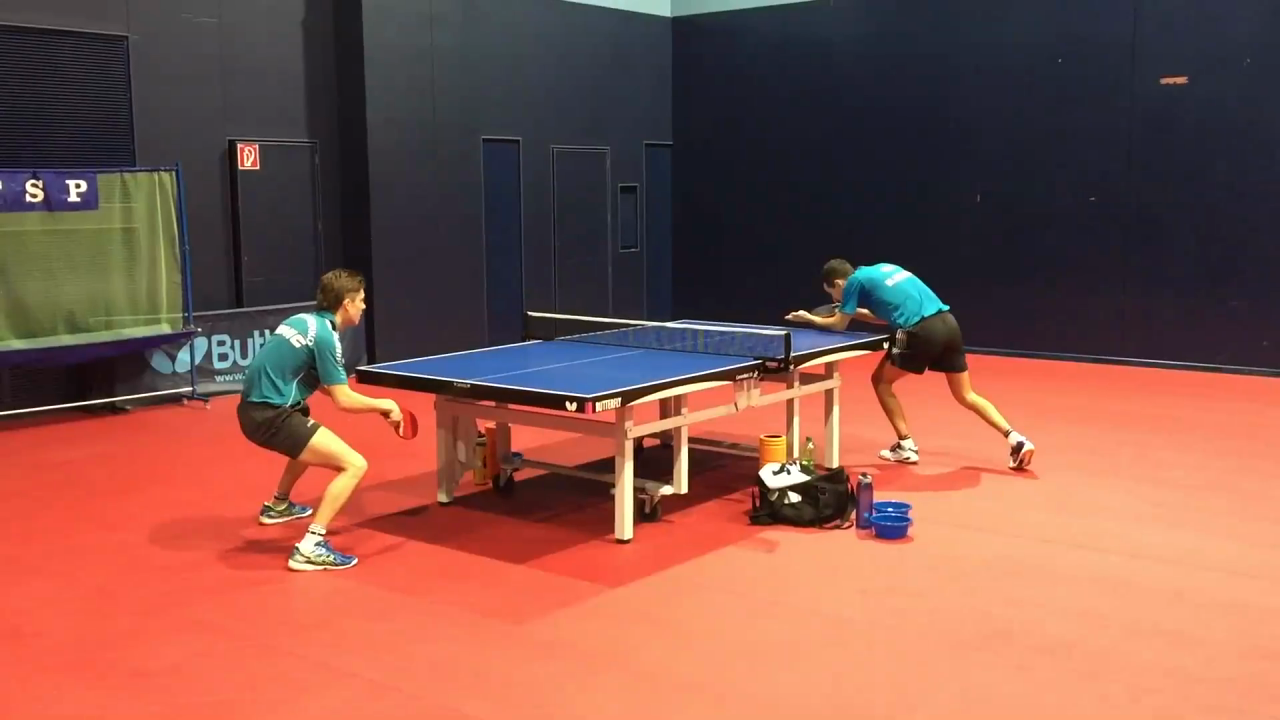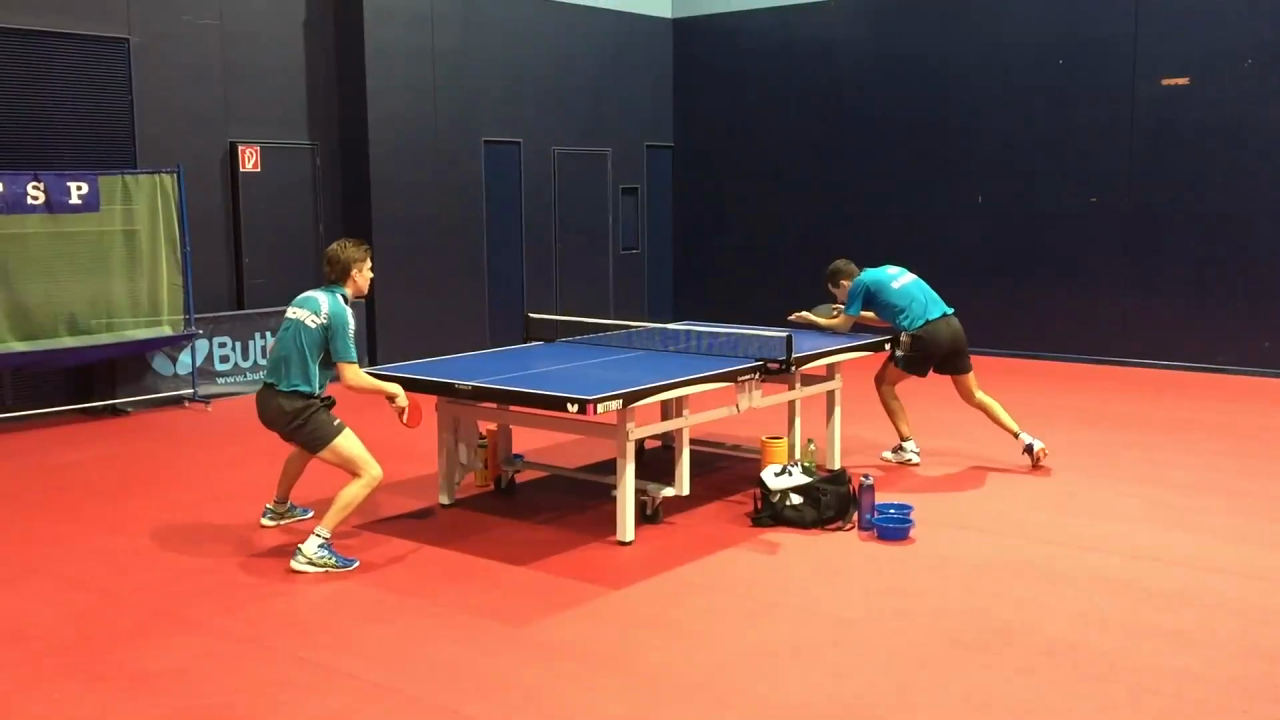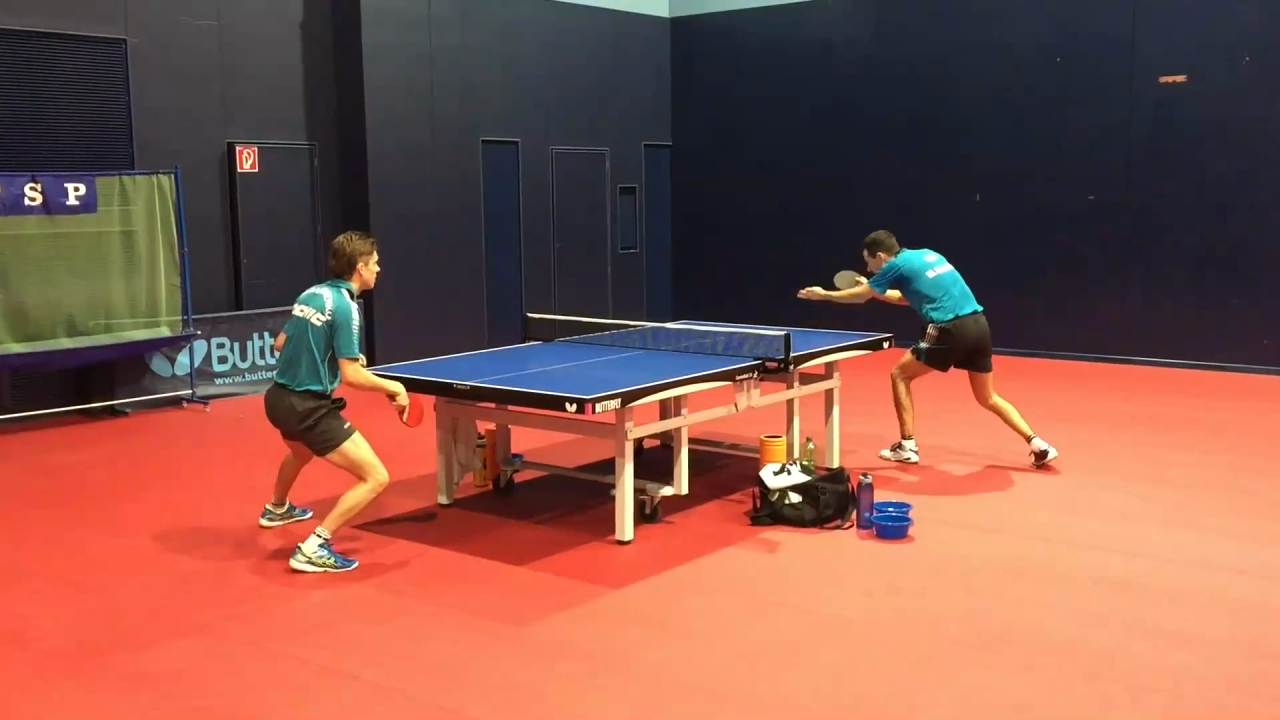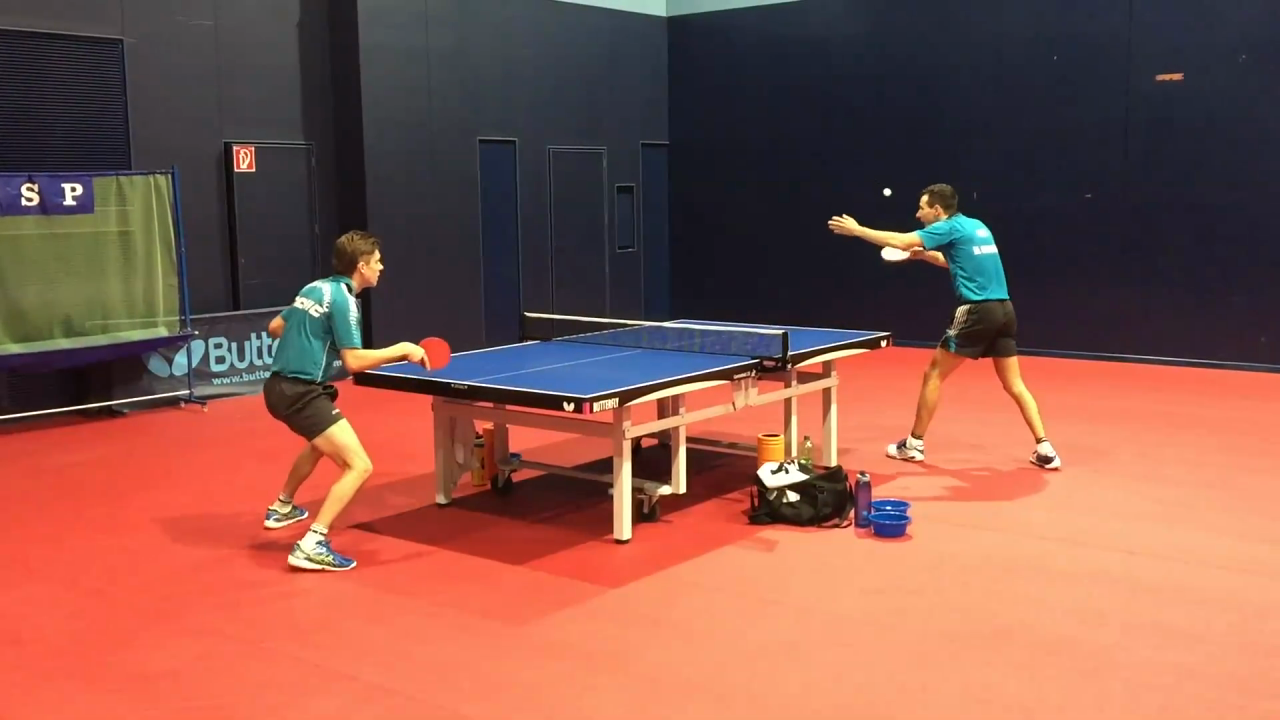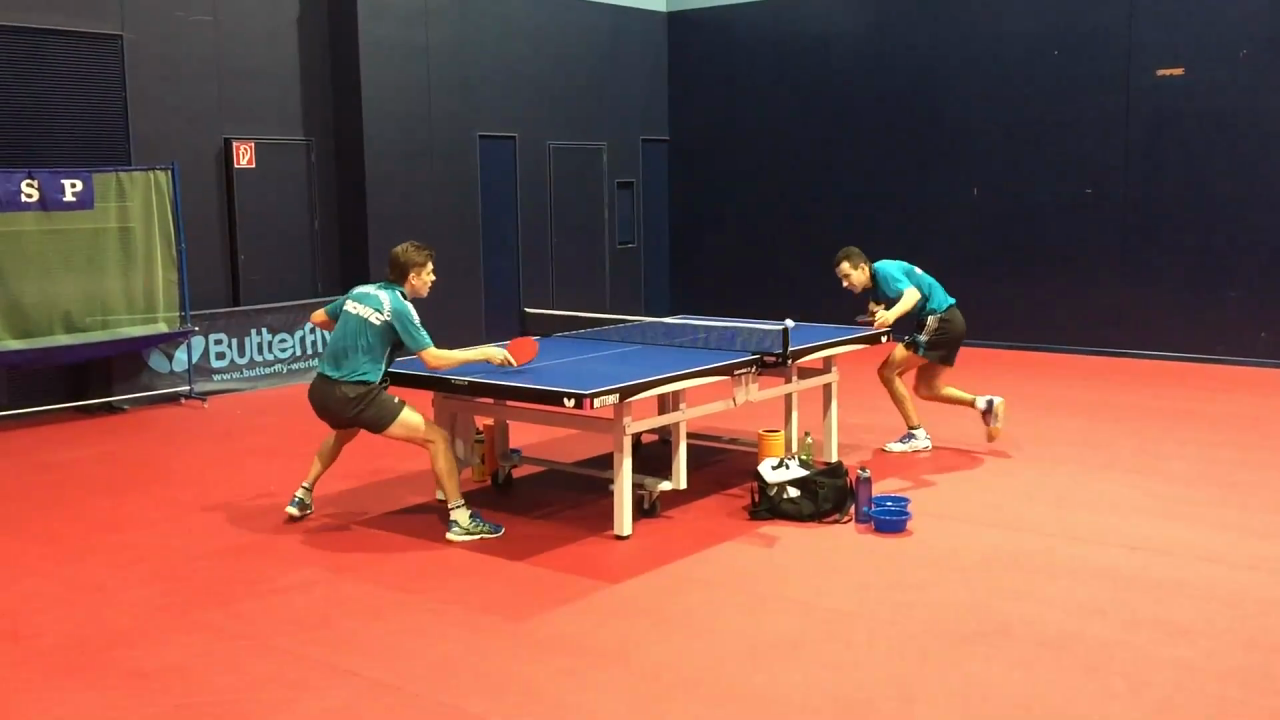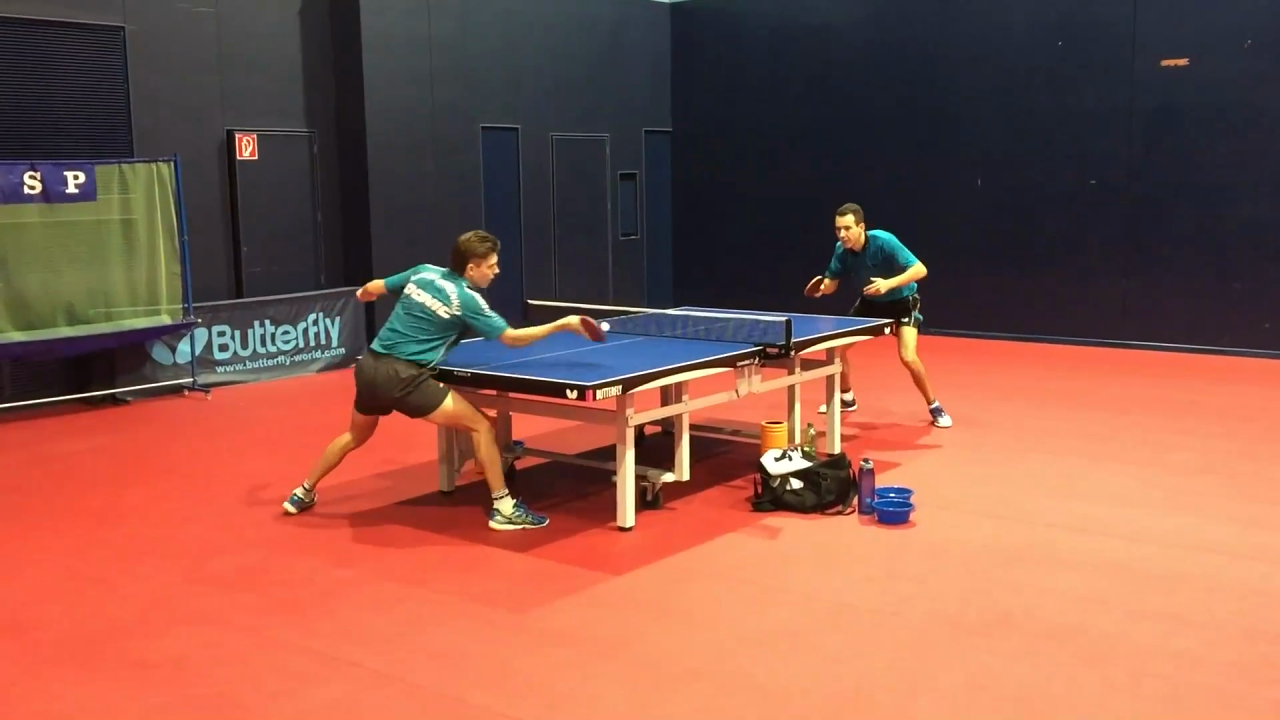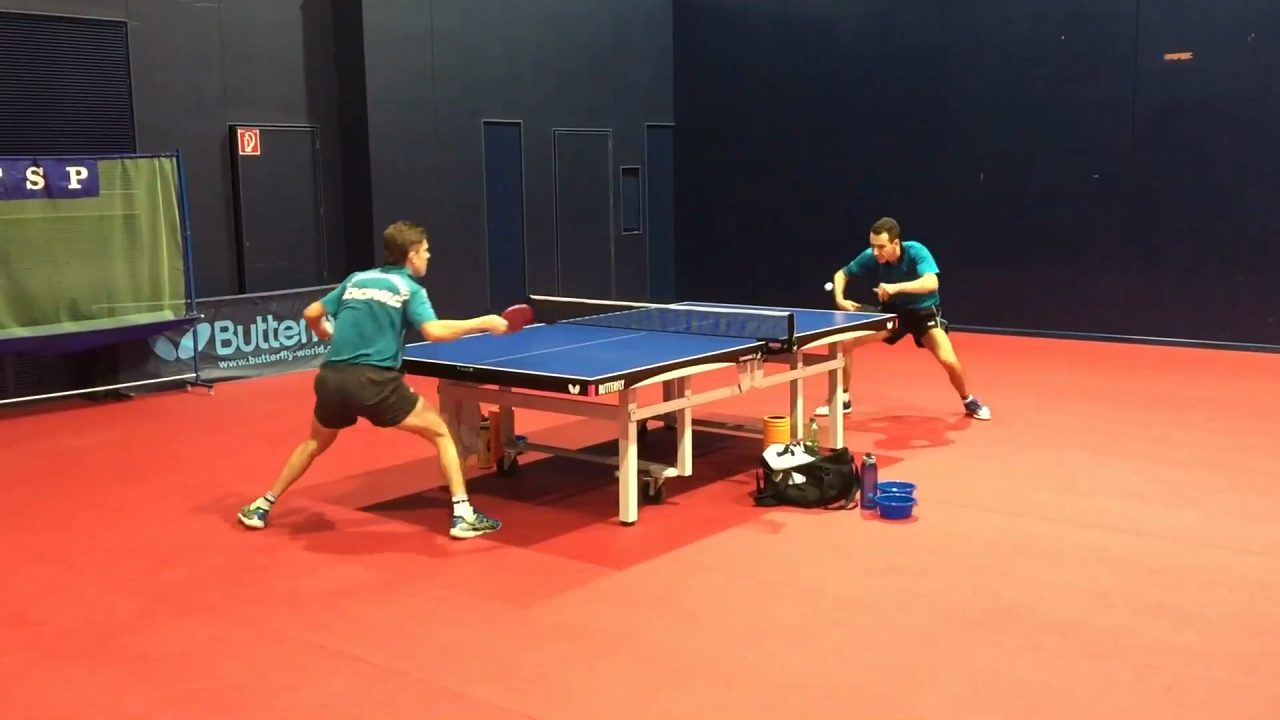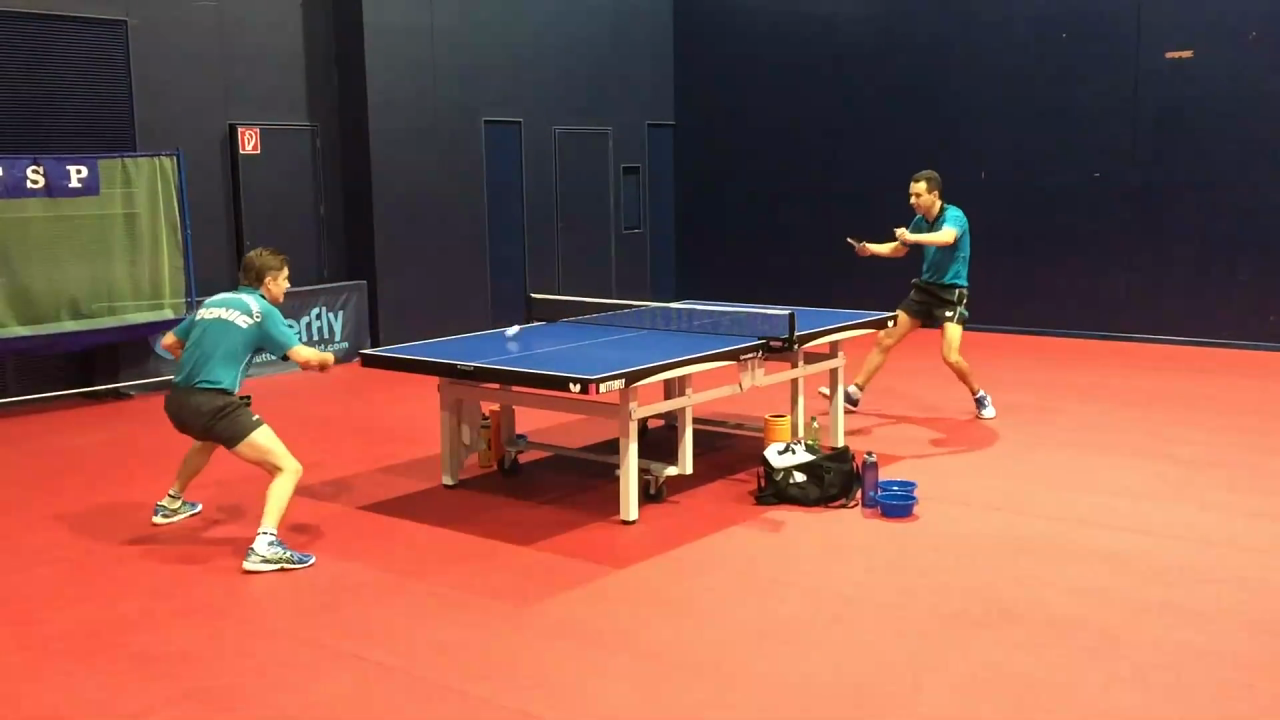
dt=0.5s
person 1, frame 1
left shoulder: (301, 320)
right shoulder: (325, 336)
right elbow: (343, 400)
left wrist: (323, 384)
right wrist: (385, 405)
left hip: (255, 409)
right hip: (270, 417)
left knee: (313, 438)
right knee: (354, 465)
left ankle: (278, 505)
right ankle: (310, 547)
person 1, frame 2
left shoulder: (304, 298)
right shoulder: (338, 311)
right elbow: (351, 379)
right wrist: (392, 389)
left hip: (270, 398)
right hip: (297, 406)
left knee: (306, 447)
right knee: (369, 473)
left ankle: (278, 508)
right ankle: (314, 548)
person 1, frame 3
left shoulder: (310, 294)
right shoulder: (344, 307)
left elbow: (281, 344)
right elbow: (352, 375)
right wrist: (394, 387)
left hip: (279, 398)
right hip: (309, 407)
left knee: (301, 451)
right knee: (376, 478)
left ankle: (277, 509)
right ankle: (314, 547)
person 1, frame 4
left shoulder: (313, 288)
right shoulder: (343, 299)
left elbow: (276, 327)
right elbow: (354, 361)
right wrist: (402, 350)
left hip: (277, 387)
right hip: (301, 393)
left knee: (319, 442)
right knee: (359, 466)
left ankle: (283, 507)
right ankle: (312, 543)
person 1, frame 5
left shoulder: (360, 292)
right shoulder: (399, 307)
left elbow: (317, 318)
right elbow: (434, 359)
right wrist: (484, 353)
left hip: (322, 390)
right hip: (357, 395)
left knee: (345, 433)
right knee: (436, 438)
left ankle: (303, 496)
right ankle: (461, 519)
person 1, frame 6
left shoulder: (422, 272)
right shoulder: (466, 300)
left elbow: (372, 289)
right elbow: (512, 337)
left wrist: (363, 294)
right wrist: (562, 325)
left hip: (370, 367)
right hip: (403, 377)
left knee: (356, 436)
right knee: (479, 427)
left ankle: (302, 494)
right ankle: (504, 508)
person 1, frame 7
left shoulder: (356, 279)
right shoulder: (410, 290)
left elbow: (311, 314)
right elbow: (434, 331)
left wrist: (323, 331)
right wrist: (484, 323)
left hip: (332, 378)
right hip: (375, 383)
left knee: (316, 442)
right knee: (440, 434)
left ankle: (262, 506)
right ankle: (463, 514)
person 1, frame 8
left shoulder: (210, 304)
right shoulder: (263, 312)
left elbow: (169, 343)
right elbow: (303, 357)
right wrist: (326, 358)
left hip: (177, 400)
right hip: (215, 404)
left knee: (207, 440)
right knee: (289, 469)
left ankle: (171, 503)
right ankle: (264, 546)
person 2, frame 1
left shoulder: (856, 280)
right shoulder: (883, 269)
left elbow: (838, 325)
left wrist: (810, 318)
right wrist: (853, 310)
left hip: (921, 332)
right hip: (947, 323)
left knee: (881, 381)
right knee: (966, 395)
left ankle: (905, 446)
right ankle: (1016, 439)
person 2, frame 2
left shoulder: (861, 283)
right shoulder: (888, 271)
left elbow: (842, 326)
left wrist: (813, 319)
right wrist: (854, 313)
left hip: (926, 335)
right hip: (952, 326)
left knee: (884, 382)
right knee: (974, 396)
left ankle: (907, 447)
right ankle: (1026, 440)
person 2, frame 3
left shoulder: (897, 265)
right shoulder: (926, 255)
left elbow: (860, 296)
left wrist: (824, 295)
right wrist: (871, 288)
left hip: (950, 329)
right hip: (978, 324)
left knee: (900, 375)
right knee: (988, 398)
left ankle: (907, 446)
right ankle: (1037, 445)
person 2, frame 4
left shoulder: (949, 227)
right shoulder: (975, 226)
left elbow: (901, 241)
left wrist: (857, 230)
right wrist: (933, 255)
left hip: (977, 312)
right hip: (1003, 309)
left knee: (933, 374)
right knee: (1014, 385)
left ankle: (914, 444)
right ankle: (1044, 449)
person 2, frame 5
left shoulder: (886, 271)
right shoulder: (876, 274)
left elbow: (913, 294)
right elbow: (881, 302)
left wrist: (891, 315)
right wrist: (877, 308)
left hip: (940, 322)
right hip: (950, 322)
left knee: (888, 372)
right knee: (926, 389)
left ankle: (917, 434)
right ankle: (984, 404)
person 2, frame 6
left shoulder: (884, 242)
right shoulder: (841, 249)
left elbow: (920, 270)
right elbow: (831, 282)
left wrist: (889, 283)
right wrist: (821, 288)
left hip: (902, 301)
right hip: (871, 301)
left knee: (908, 357)
left ankle: (934, 406)
right ankle: (846, 398)
person 2, frame 7
left shoulder: (916, 252)
right shoulder: (869, 257)
left elbow: (931, 283)
right elbow: (841, 275)
left wrist: (896, 287)
right wrist: (839, 299)
left hip: (923, 311)
right hip: (890, 310)
left knee: (948, 360)
left ankle: (968, 401)
right ankle: (844, 400)
person 2, frame 8
left shoulder: (953, 216)
right shoulder: (919, 221)
left elbow: (947, 237)
right elbow: (896, 249)
left wrist: (912, 238)
right wrist: (870, 249)
left hip: (952, 293)
right hip: (924, 290)
left knee: (950, 357)
right knee: (885, 341)
left ankle: (980, 396)
right ankle: (853, 394)
